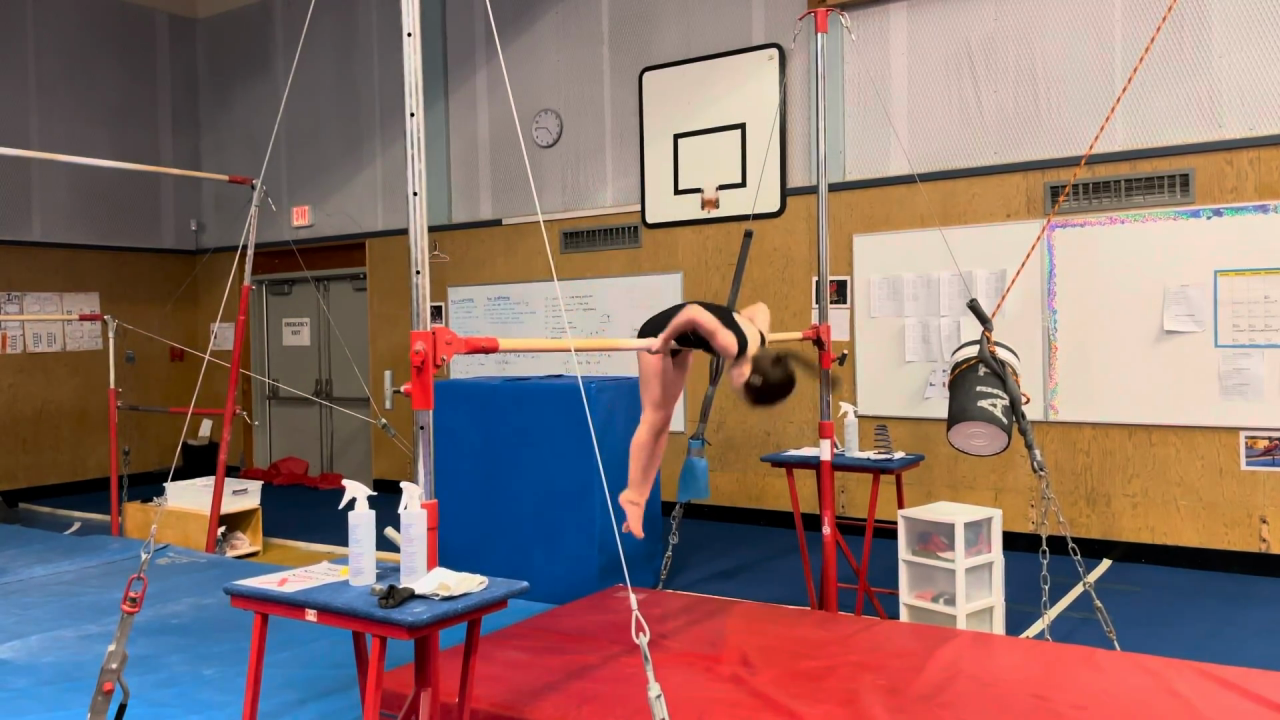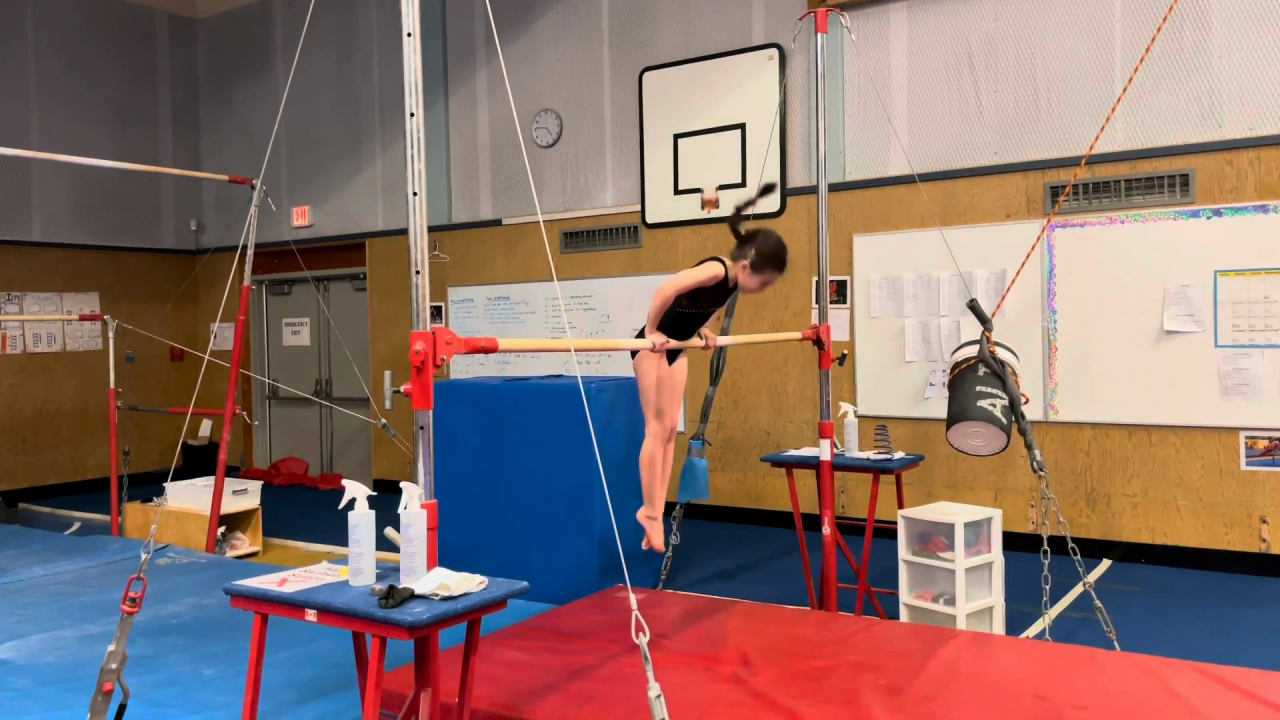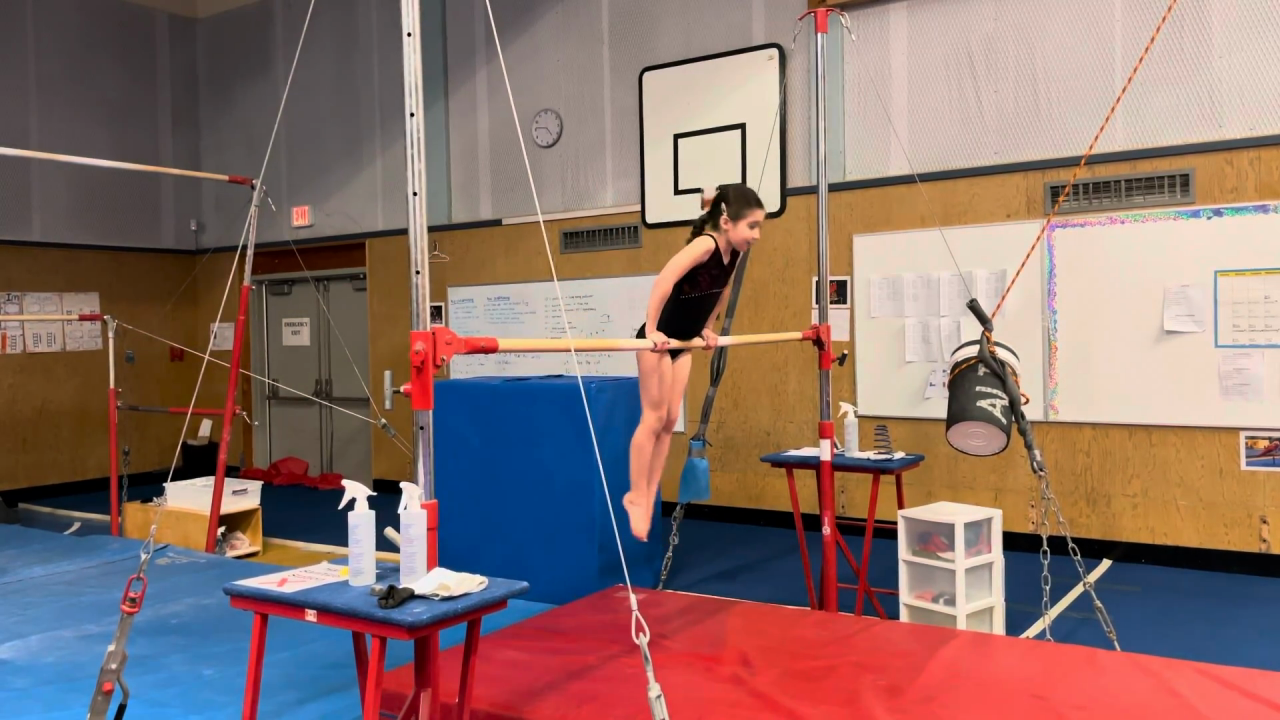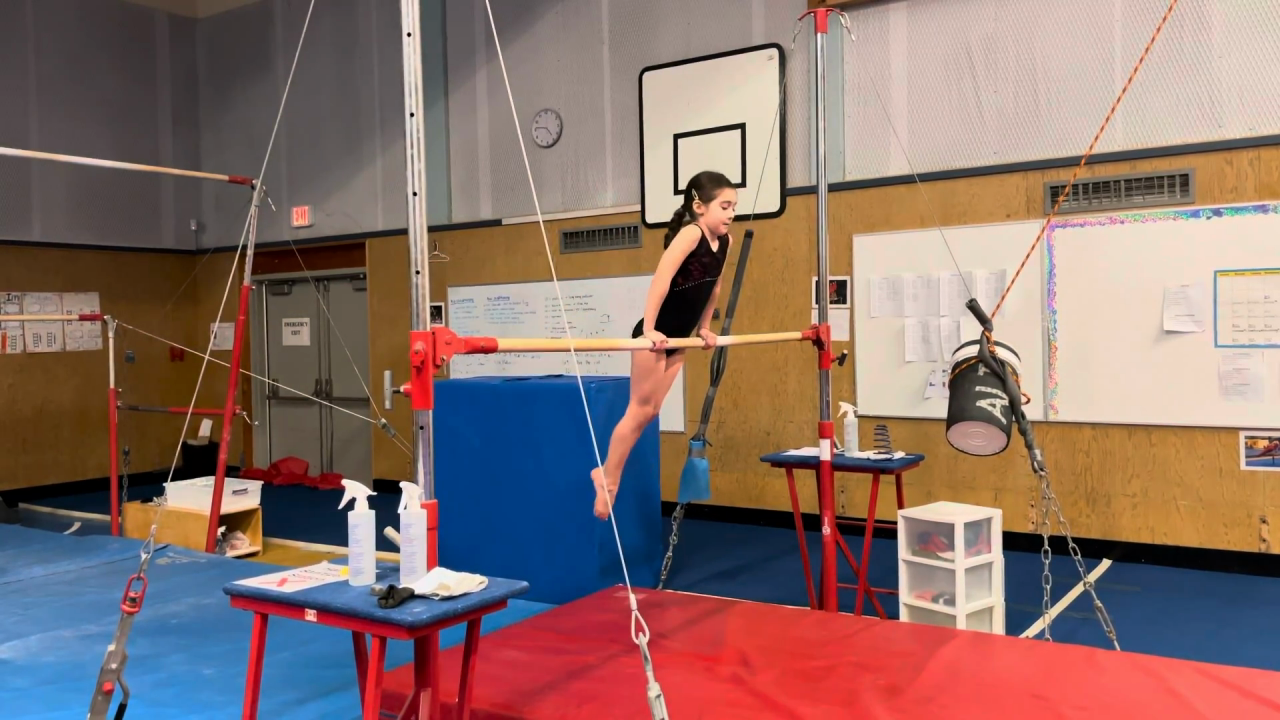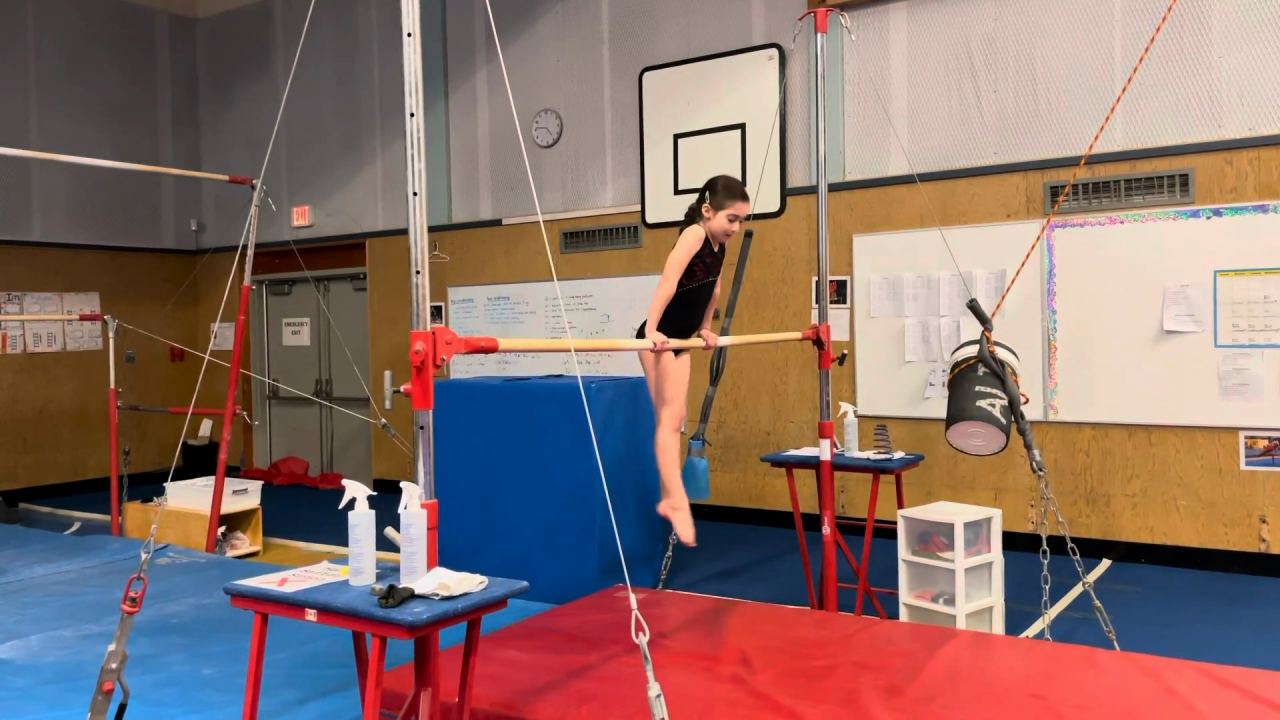
dt=0.3s
person 1, frame 1
left shoulder: (759, 339)
right shoulder: (732, 348)
left elbow: (761, 309)
right elbow: (693, 312)
right wrist: (663, 340)
left hip: (677, 342)
right hip: (659, 331)
left knee: (664, 420)
right knee: (655, 418)
left ankle: (640, 496)
right ankle: (633, 496)
person 1, frame 2
left shoulder: (733, 275)
right shoulder: (717, 270)
right elbow: (665, 289)
left wrist: (705, 329)
right wrist: (651, 334)
left hip: (676, 348)
right hip: (653, 345)
left knee: (669, 429)
right knee: (658, 428)
left ankle: (656, 510)
right ankle: (650, 511)
person 1, frame 3
left shoulder: (733, 251)
right shoulder: (706, 244)
right elbow: (665, 280)
left wrist: (706, 329)
right wrist: (651, 330)
left hip: (684, 342)
right hip: (660, 339)
left knee: (669, 420)
right knee: (655, 418)
left ankle: (647, 498)
right ankle: (636, 495)
person 1, frame 4
left shoulder: (724, 242)
right shoulder: (691, 233)
right elbow: (662, 277)
left wrist: (705, 328)
right wrist: (649, 328)
left hip: (680, 339)
right hip: (656, 336)
left knee: (650, 413)
right knee: (640, 410)
left ankle: (609, 477)
right ankle: (608, 478)
person 1, frame 5
left shoulder: (719, 243)
right shoulder: (695, 233)
right elbow: (668, 280)
left wrist: (705, 329)
right wrist: (651, 330)
left hip: (681, 340)
right hip: (660, 339)
left knee: (675, 419)
right knee: (671, 419)
left ankle: (673, 500)
right ankle: (676, 501)
